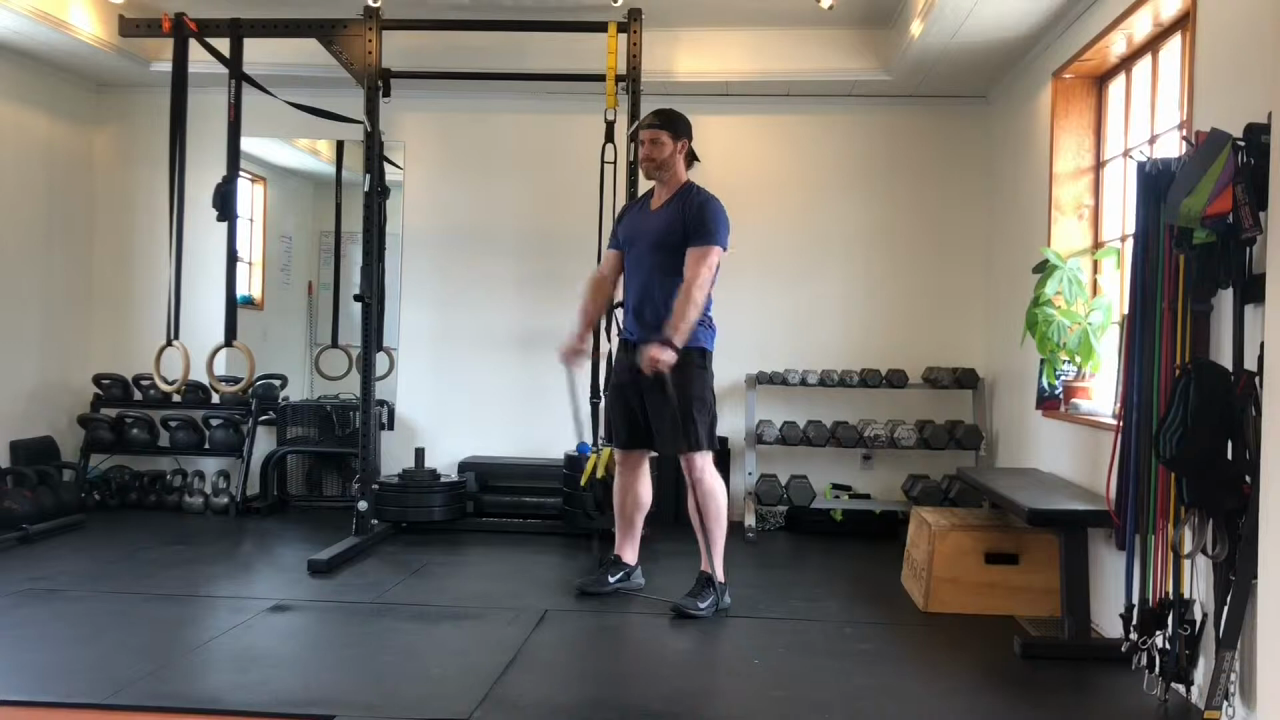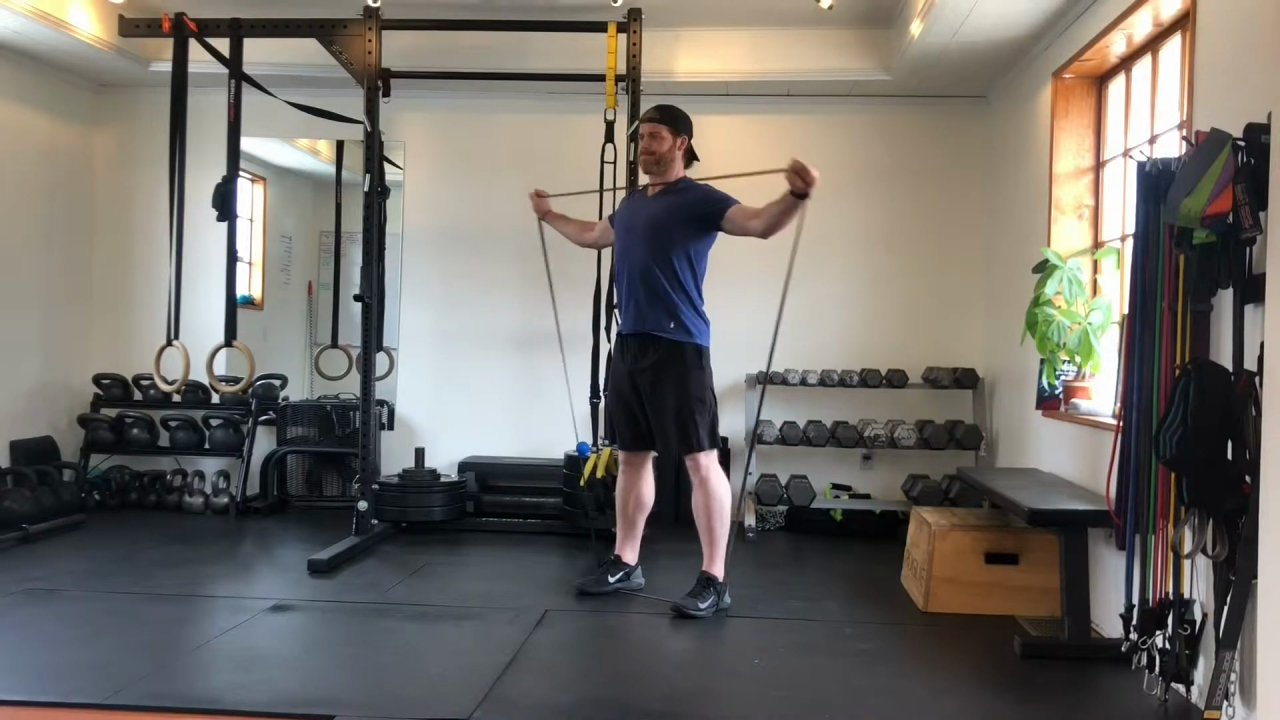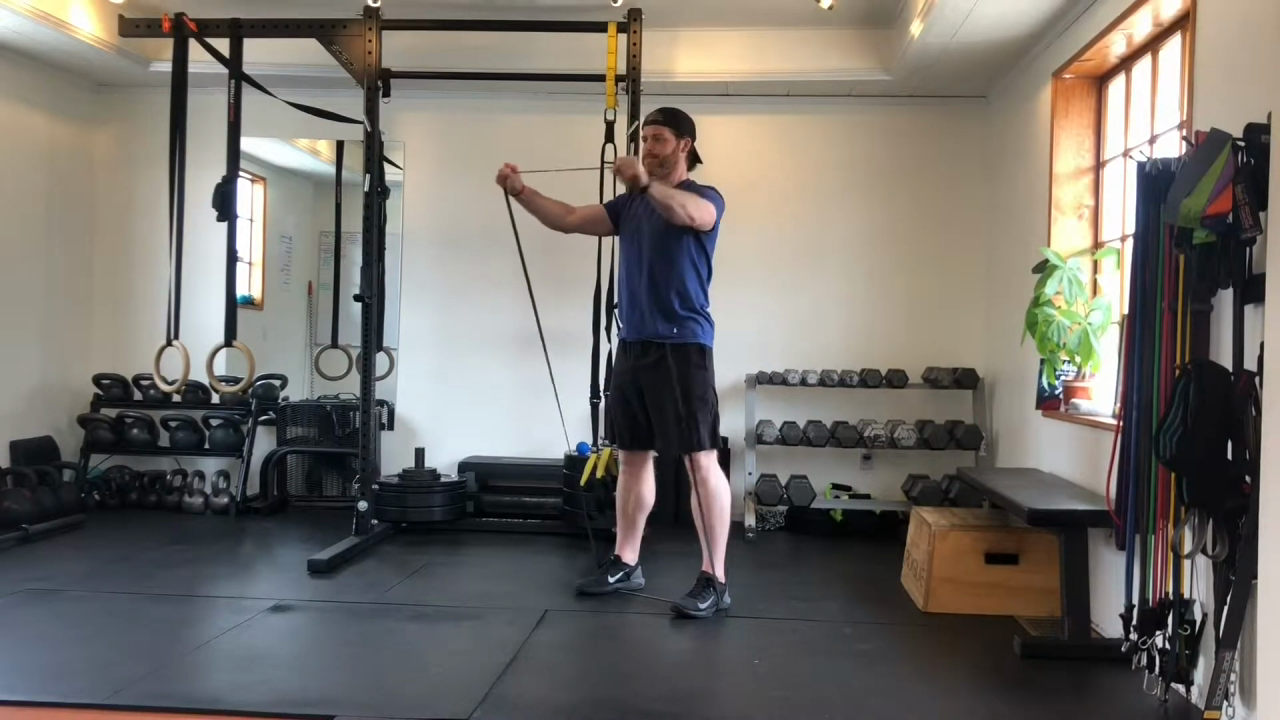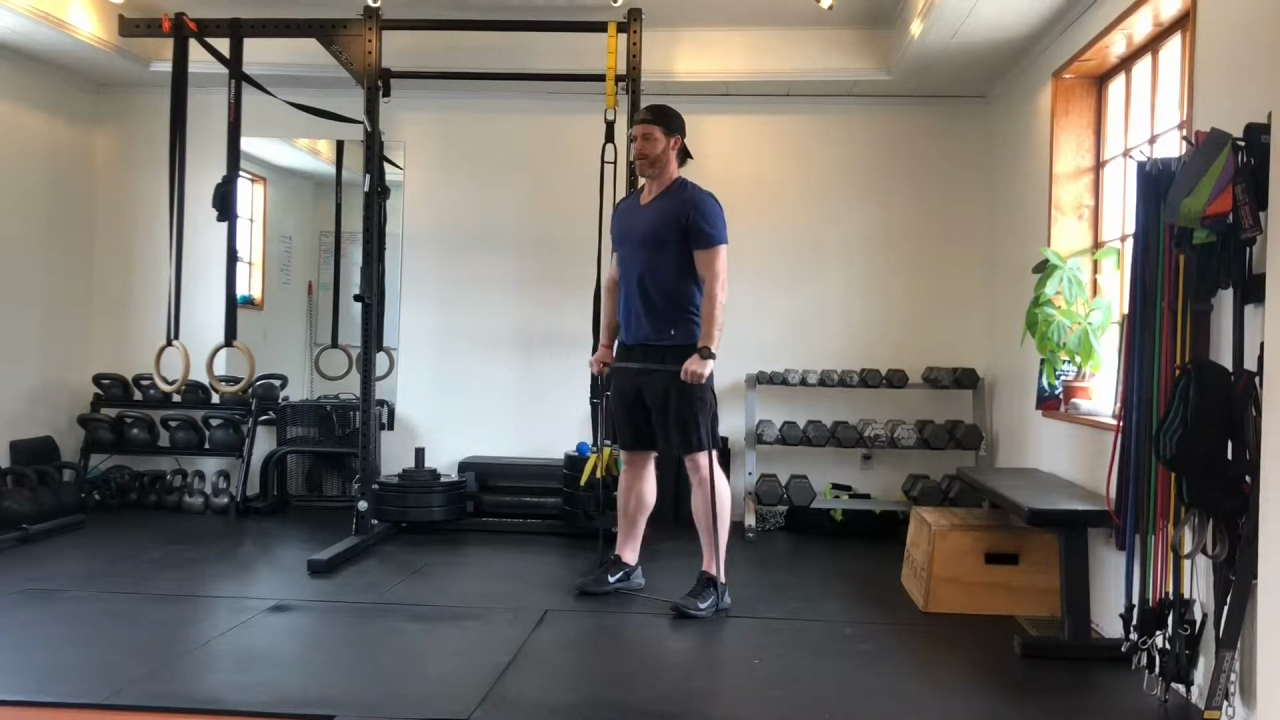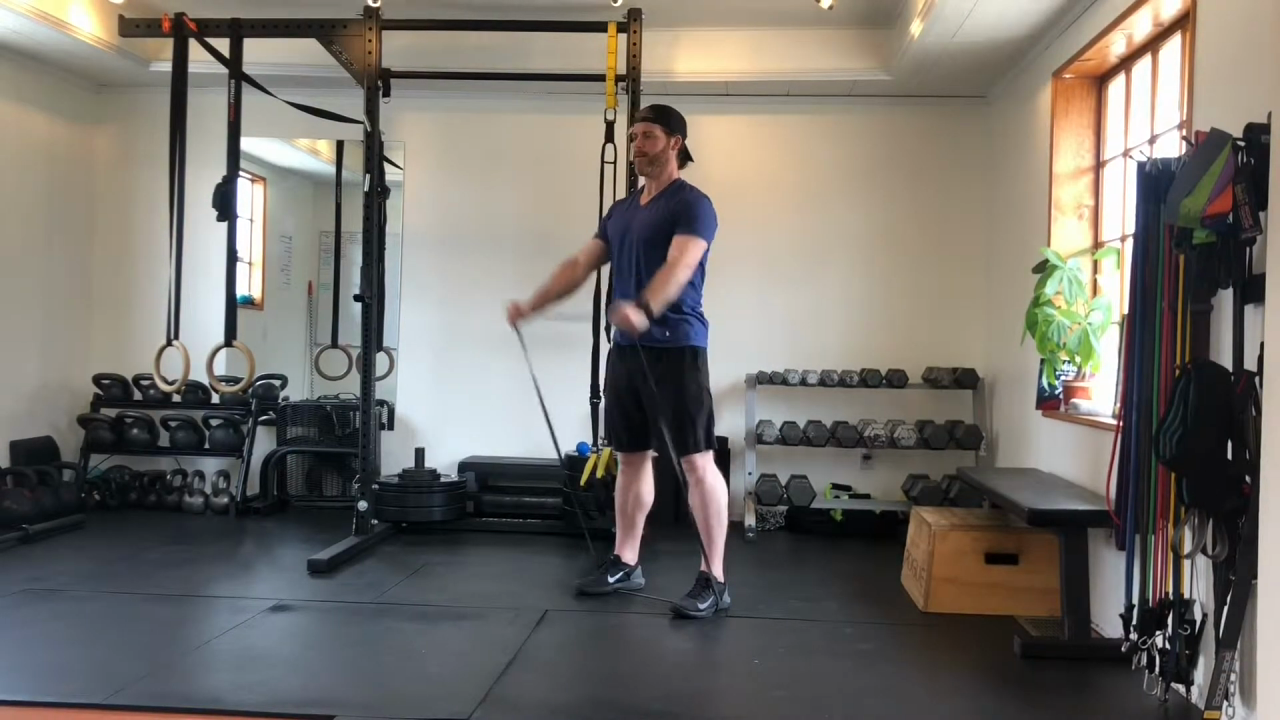
dt=1s
person 1, frame 1
left shoulder: (703, 208)
right shoulder: (632, 211)
left elbow: (697, 281)
right elbow: (605, 277)
left wrist: (670, 342)
right wrist: (582, 332)
left hip: (681, 354)
right hip: (632, 350)
left knee: (696, 461)
right knee: (628, 458)
left ankle: (714, 580)
right ankle: (625, 563)
person 1, frame 2
left shoulder: (697, 198)
right shoulder: (633, 202)
left elbow: (760, 223)
right elbow: (596, 235)
left wrist: (795, 195)
right wrist: (550, 215)
left hip: (676, 346)
right hip: (627, 345)
left knee: (699, 460)
right knee: (630, 457)
left ankle: (713, 578)
right ankle: (624, 562)
person 1, frame 3
left shoulder: (698, 196)
right shoulder: (630, 206)
left elbow: (691, 213)
right elbow: (569, 219)
left wrist: (647, 180)
right wrist: (520, 191)
left hip: (682, 346)
right hip: (632, 346)
left knee: (700, 460)
right knee: (632, 458)
left ankle: (714, 579)
right ankle: (625, 563)
person 1, frame 4
left shoulder: (696, 204)
right shoulder: (625, 208)
left elbow: (715, 282)
left wrist: (705, 351)
right wrist: (606, 343)
left hip: (679, 354)
right hip: (633, 352)
left knee: (699, 461)
right knee: (634, 458)
left ankle: (714, 580)
right ankle: (626, 563)
person 1, frame 5
left shoulder: (692, 204)
right shoulder: (622, 210)
left elbow: (679, 267)
right elbow: (581, 264)
left wrist: (642, 309)
right wrist: (534, 304)
left hip: (673, 349)
right hip: (624, 350)
left knee: (696, 460)
right knee: (632, 456)
left ankle: (713, 579)
right ankle: (624, 562)
